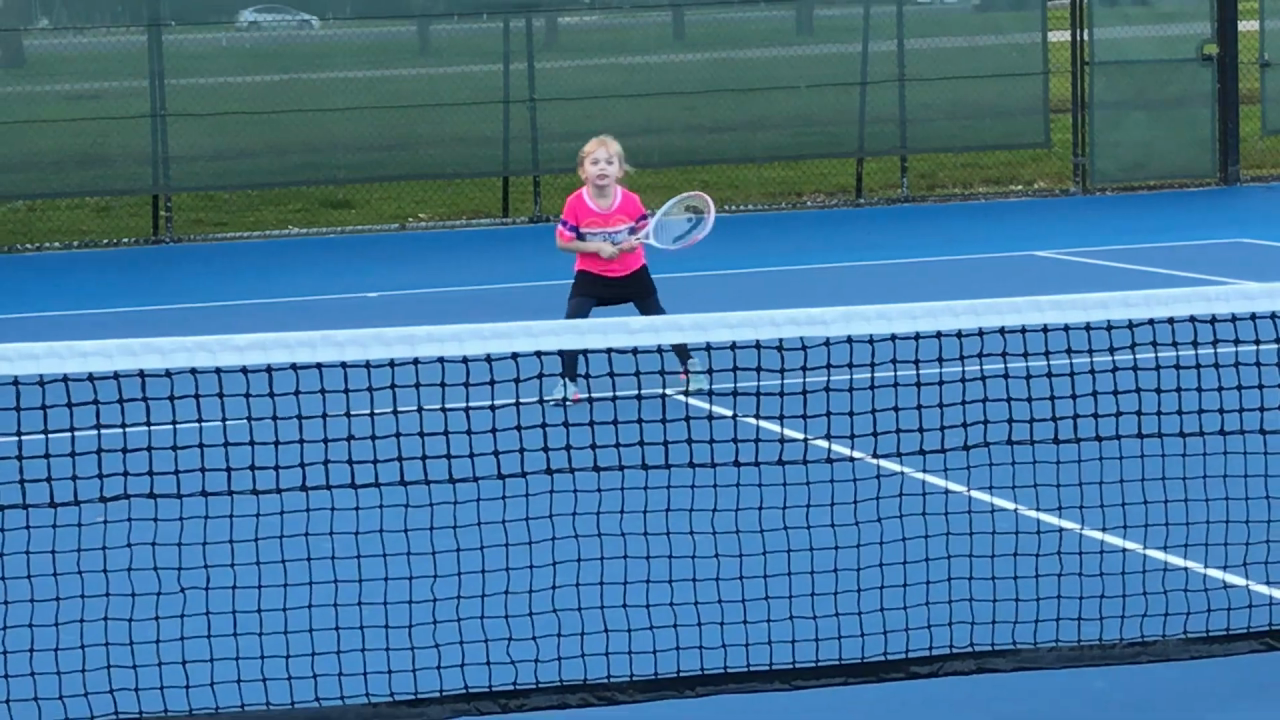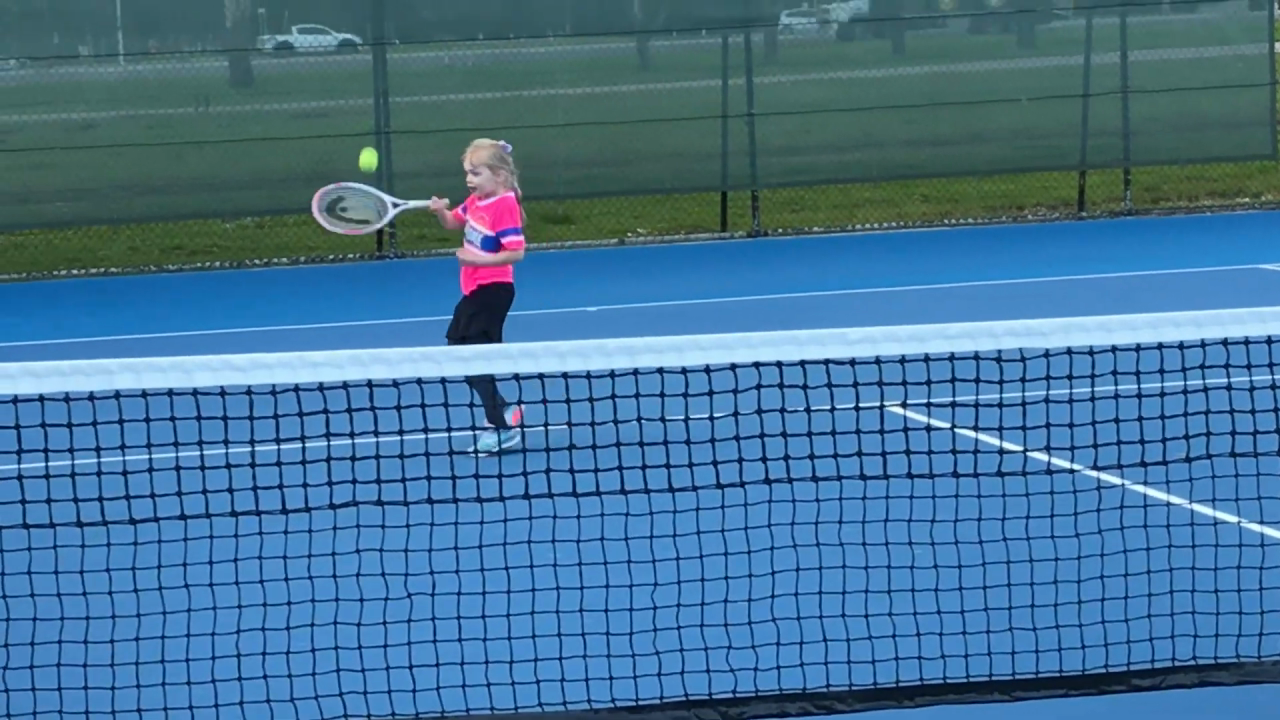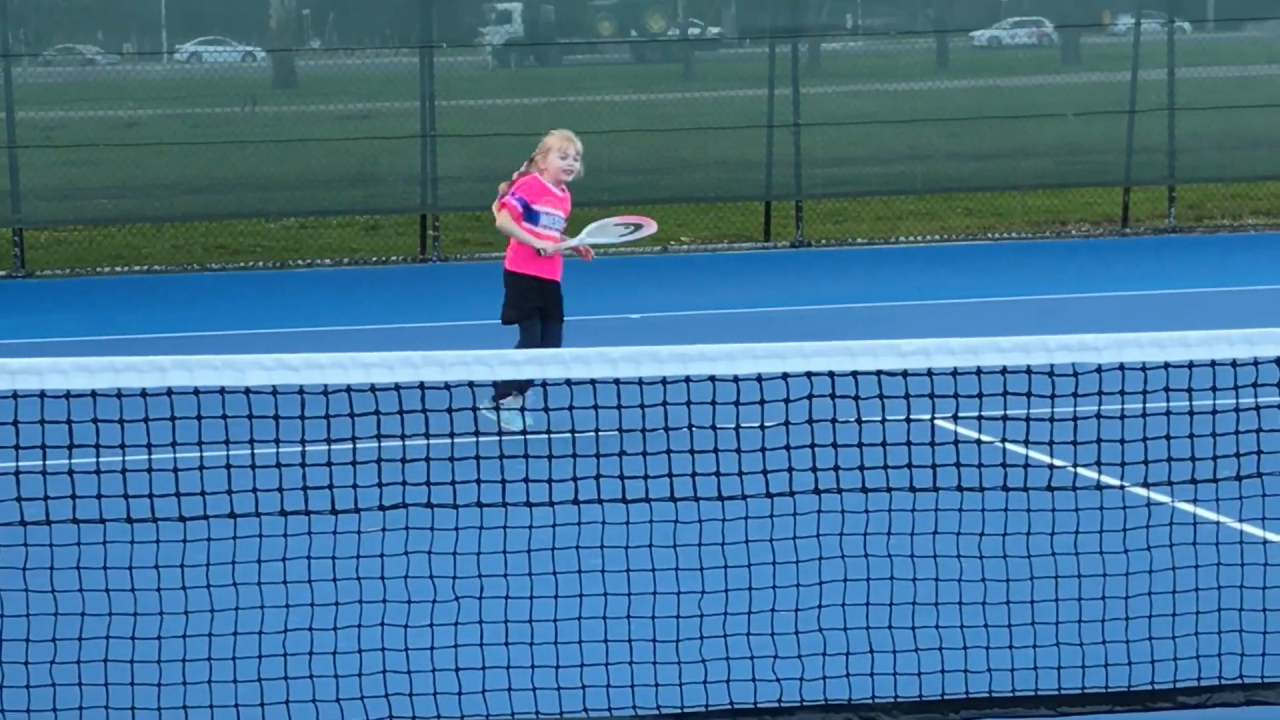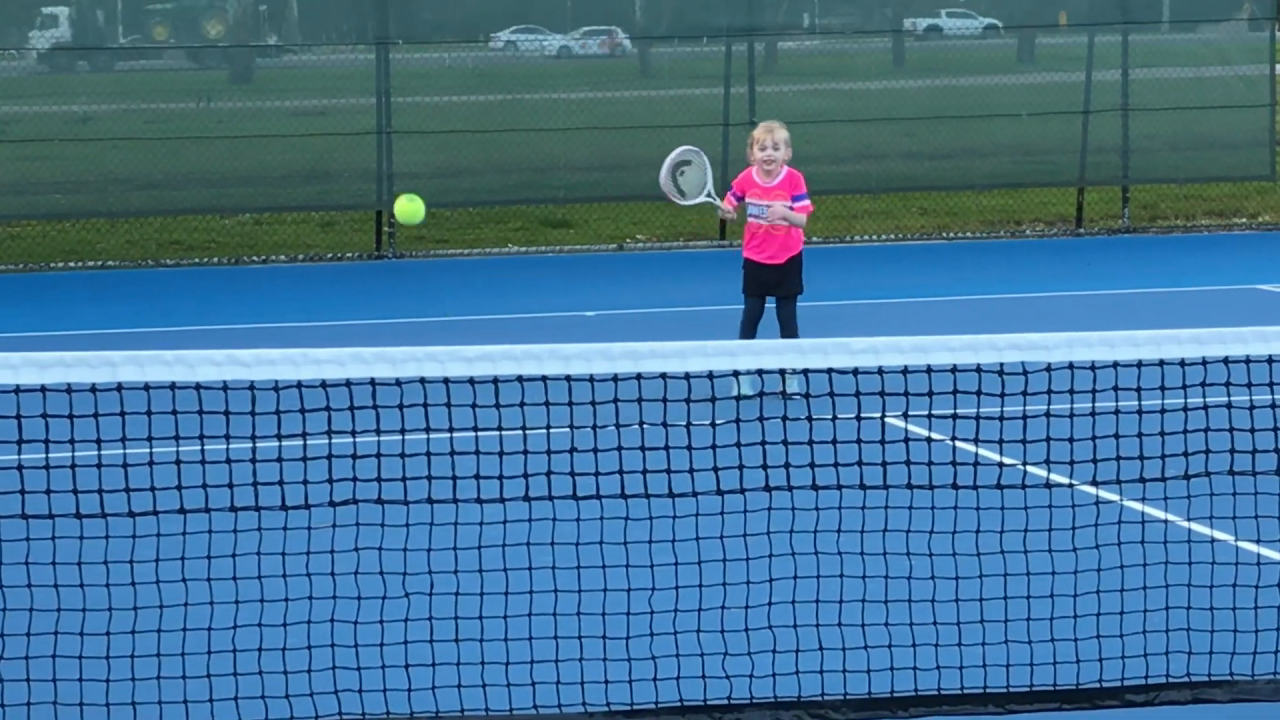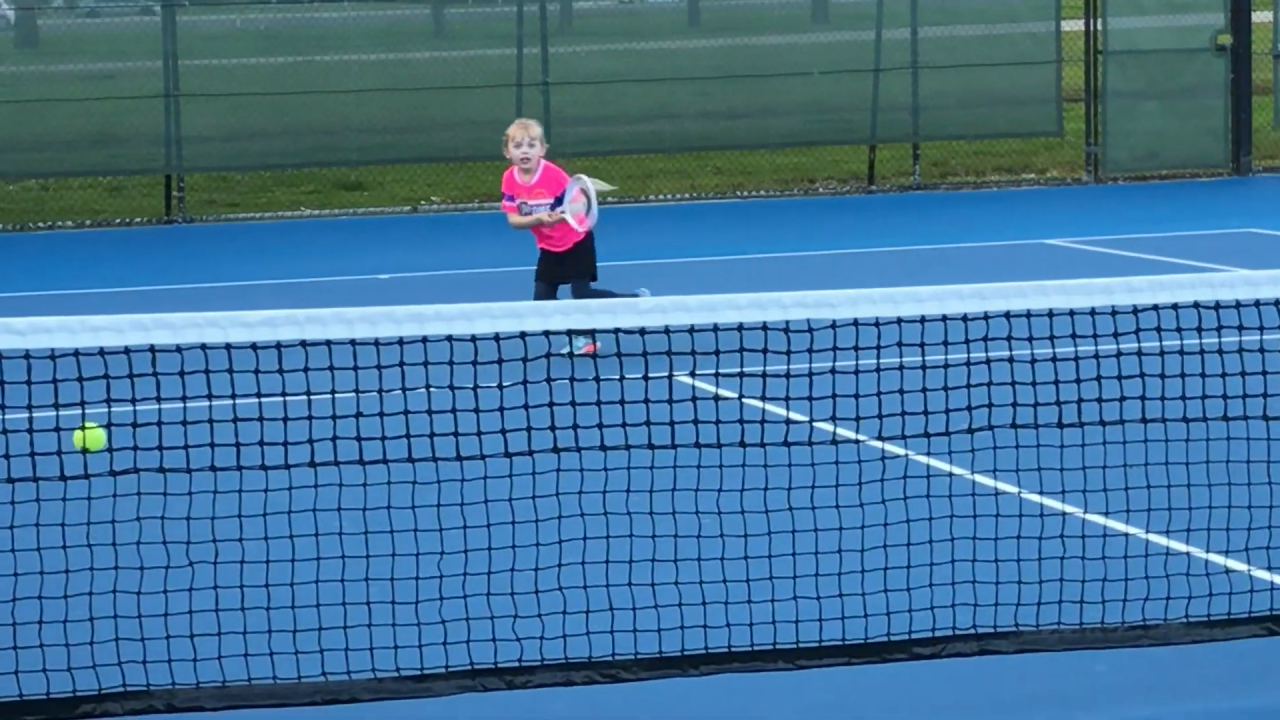
dt=1s
person 1, frame 1
left shoulder: (630, 200)
right shoulder: (575, 203)
left elbow: (642, 230)
right elbow: (563, 242)
left wrist: (632, 244)
right wrist: (598, 248)
left hip: (632, 271)
right hip: (592, 274)
right knee: (573, 320)
left ankle: (691, 366)
right ankle: (568, 381)
person 1, frame 2
left shoulder: (506, 206)
right shoulder: (475, 200)
left elbow: (516, 252)
right elbow: (454, 224)
left wrist: (481, 258)
right wrist: (440, 210)
left hip: (493, 291)
right hip: (473, 291)
left ankle: (502, 427)
right ankle: (504, 410)
person 1, frame 3
left shoulder: (564, 195)
right shoulder: (529, 185)
right elbow: (502, 220)
left wrist: (576, 248)
right wrist: (535, 243)
left hip: (550, 277)
right hip: (522, 274)
left knee: (552, 343)
right knee: (532, 341)
left ankle: (515, 397)
right ankle: (503, 400)
person 1, frame 4
left shoulder: (794, 179)
right shoulder: (745, 179)
left elbow: (803, 219)
right elbow: (729, 205)
left wrist: (784, 213)
right wrist: (727, 211)
left hip: (788, 257)
right hip: (755, 258)
left knee: (787, 314)
right knee: (751, 314)
left ankle: (790, 371)
person 1, frame 5
left shoulder: (555, 175)
right shoulder: (509, 180)
right elbow: (513, 219)
left wrist: (563, 215)
right wrist: (537, 218)
left hip: (576, 241)
right hip: (548, 246)
left knee: (582, 295)
right knee: (542, 297)
right ankle: (583, 336)
